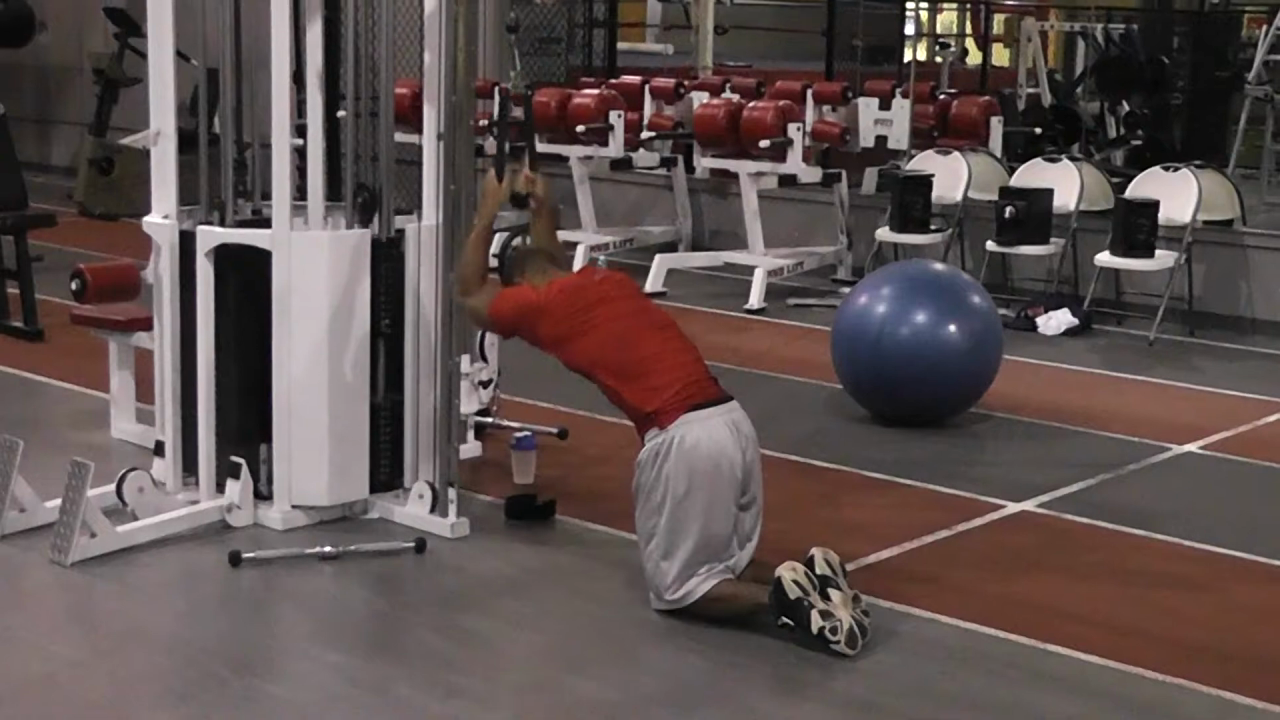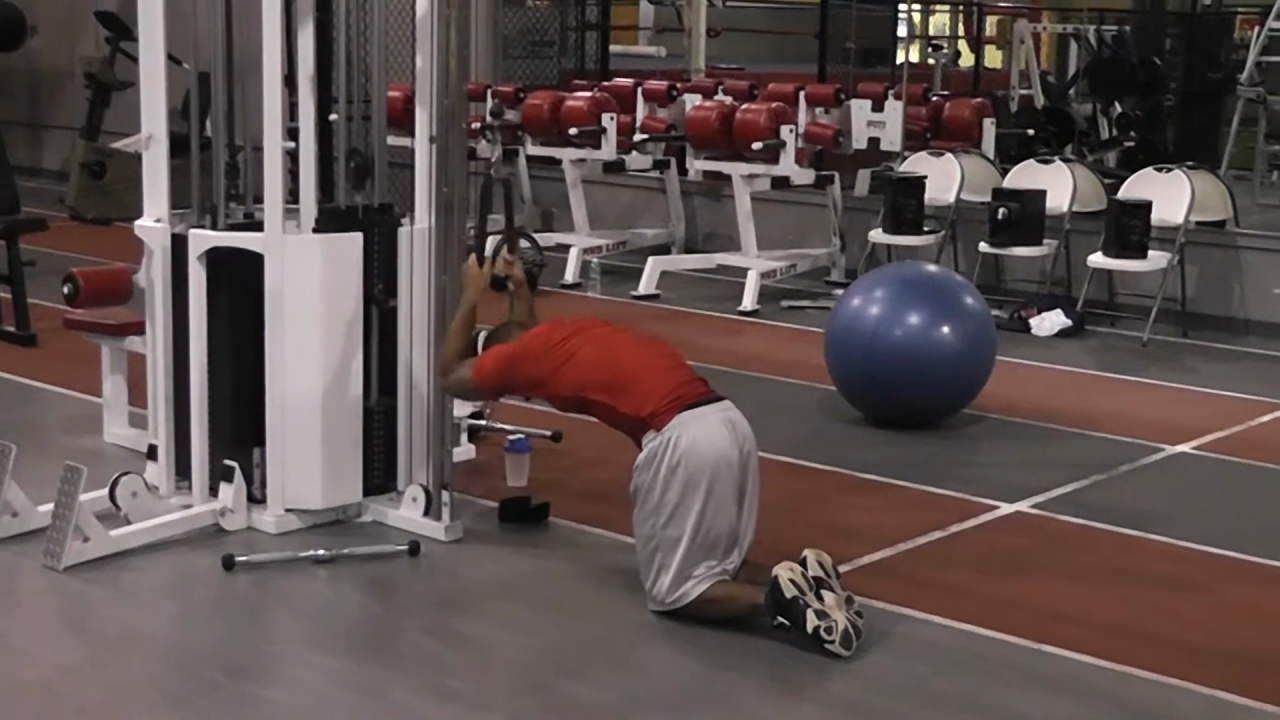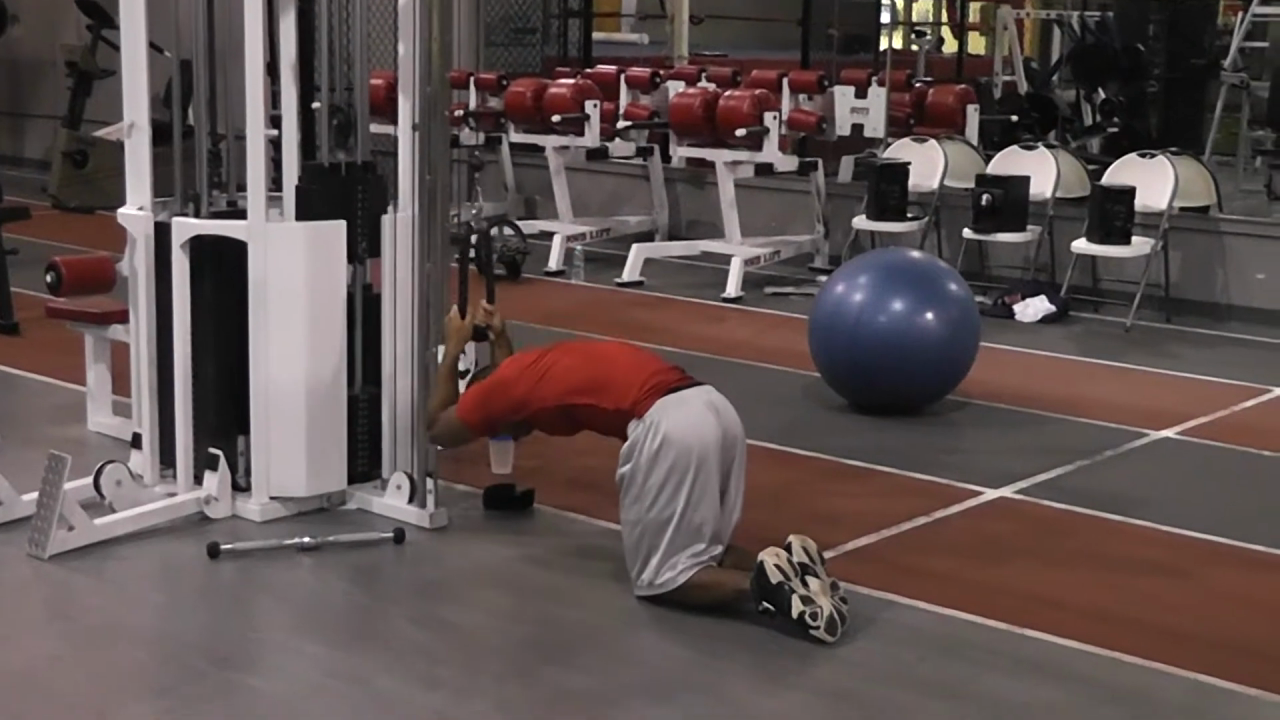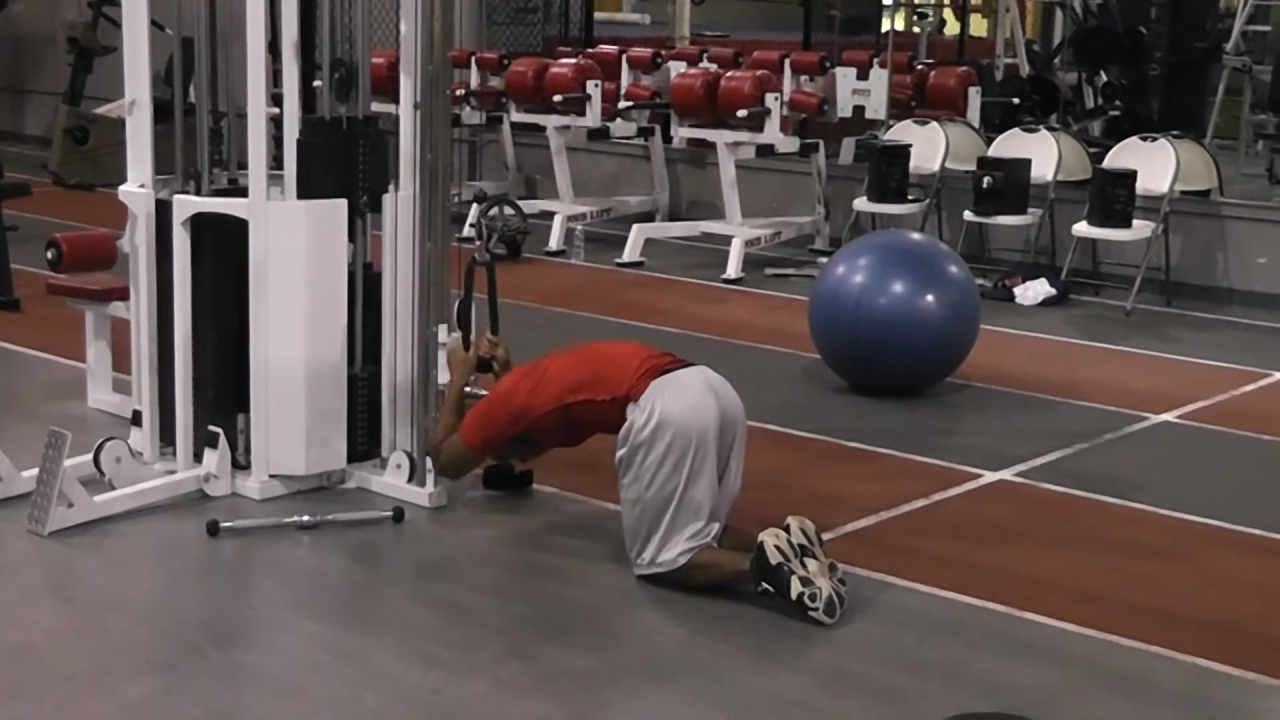
dt=0.4s
person 1, frame 1
left shoulder: (539, 304)
right shoulder: (610, 281)
left elbow: (468, 294)
left wrist: (488, 215)
right wrist: (542, 210)
left hip: (683, 441)
right hip: (733, 422)
left knee: (676, 591)
right knee: (724, 566)
left ankle: (779, 597)
right ankle: (807, 574)
person 1, frame 2
left shoulder: (520, 355)
right shoulder: (572, 331)
left elbow: (451, 378)
left wrist: (472, 297)
right wrist: (520, 292)
left hip: (682, 440)
right hip: (729, 421)
left knee: (672, 593)
right knee: (717, 568)
left ankle: (776, 596)
right ankle: (801, 576)
person 1, frame 3
left shoulder: (503, 386)
right shoulder: (542, 363)
left elbow: (439, 431)
left wrist: (453, 349)
right wrist: (500, 340)
left hip: (668, 427)
right hip: (714, 407)
left knee: (659, 579)
right knee: (698, 553)
left ankle: (762, 583)
right ankle: (786, 560)
person 1, frame 4
left shoulder: (503, 402)
right shoulder: (538, 379)
left elbow: (444, 461)
right elbow: (526, 409)
left wrist: (457, 381)
right wrist: (505, 368)
left hip: (665, 410)
right hip: (712, 388)
left knee: (659, 560)
right knee: (698, 532)
left ankle: (760, 564)
right ankle: (783, 541)
